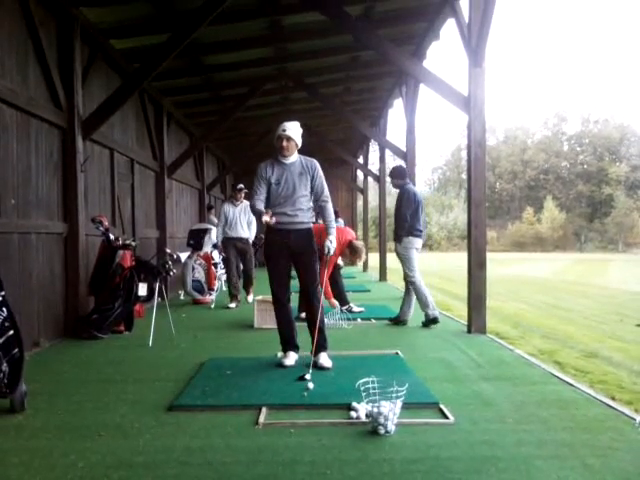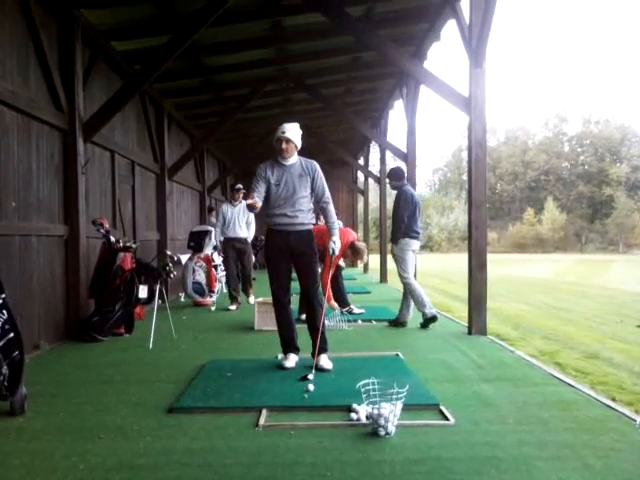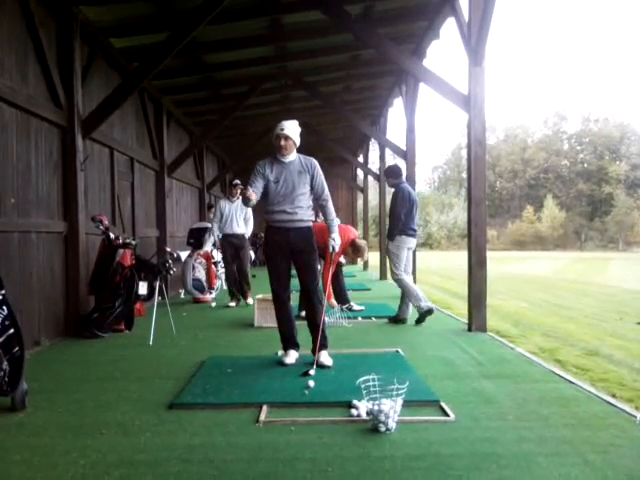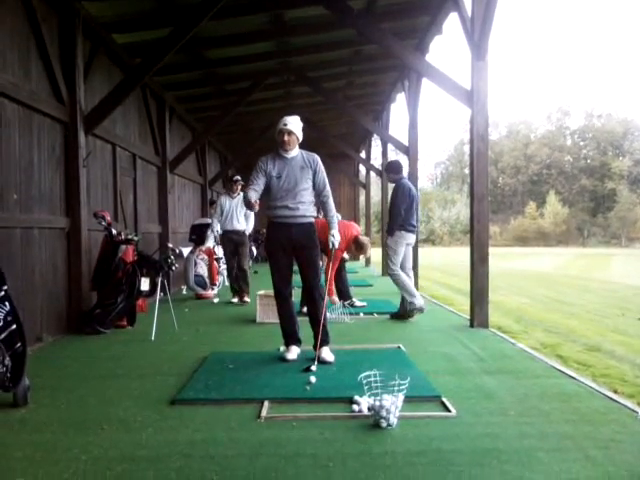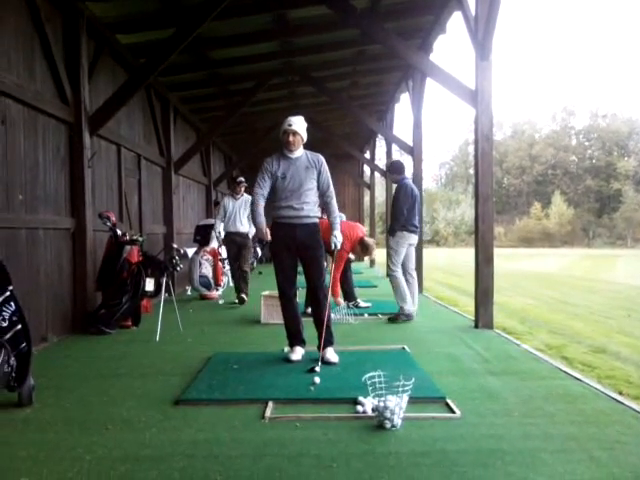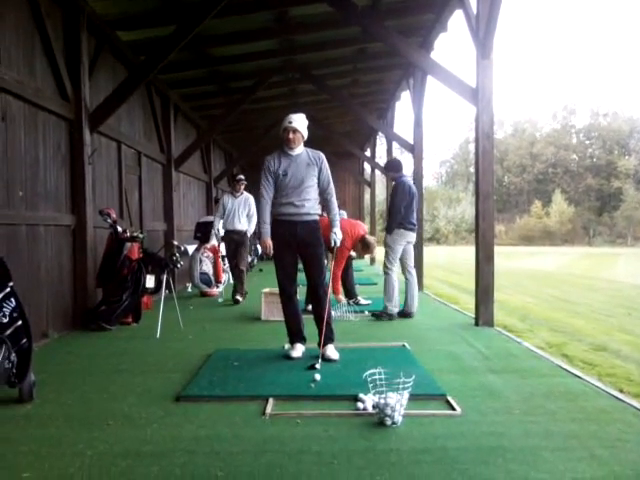
dt=0.1s
person 1, frame 1
left shoulder: (311, 166)
right shoulder: (265, 168)
left elbow: (323, 200)
right elbow: (257, 200)
left wrist: (331, 232)
right wrist: (262, 213)
left hip: (303, 235)
right hip: (275, 237)
left knee: (312, 293)
right knee: (280, 295)
left ankle: (320, 349)
right ankle: (290, 349)
person 1, frame 2
left shoulder: (311, 167)
right shoulder: (265, 170)
left elbow: (324, 201)
right elbow: (255, 196)
left wrist: (334, 233)
right wrist: (253, 203)
left hip: (303, 236)
right hip: (276, 238)
left knee: (312, 294)
right knee: (280, 297)
left ankle: (320, 351)
right ankle: (290, 350)
person 1, frame 3
left shoulder: (310, 165)
right shoulder: (264, 167)
left elbow: (323, 198)
right elbow: (252, 192)
left wrist: (333, 230)
right wrist: (248, 197)
left hip: (303, 233)
right hip: (275, 235)
left knee: (312, 291)
right knee: (280, 294)
left ankle: (320, 348)
right ankle: (290, 347)
person 1, frame 4
left shoulder: (312, 160)
right shoulder: (266, 163)
left elbow: (325, 195)
right elbow: (253, 190)
left wrist: (333, 227)
right wrist: (250, 200)
left hip: (305, 229)
right hip: (277, 230)
left knee: (314, 287)
right knee: (282, 289)
left ankle: (322, 343)
right ankle: (292, 343)
person 1, frame 5
left shoulder: (317, 161)
right shoulder: (271, 163)
left elbow: (328, 196)
right elbow: (260, 194)
left wrist: (336, 228)
right wrist: (260, 224)
left hip: (309, 229)
right hip: (281, 231)
left knee: (318, 288)
right knee: (287, 290)
left ankle: (326, 344)
right ankle: (296, 343)
person 1, frame 6
left shoulder: (317, 158)
right shoulder: (272, 161)
left elbow: (328, 193)
right elbow: (265, 198)
left wrist: (335, 225)
right wrist: (265, 233)
left hip: (310, 226)
right hip: (282, 228)
left knee: (318, 286)
right knee: (287, 287)
left ankle: (327, 341)
right ankle: (297, 340)
person 2, frame 1
left shoulder: (406, 191)
right shoulder: (412, 191)
left elbow: (404, 218)
left wrist: (398, 238)
left hip: (407, 239)
right hip: (415, 238)
left knee: (413, 277)
right knee: (410, 278)
left ankle: (431, 313)
right ankle: (403, 315)
person 2, frame 2
left shoulder: (403, 193)
right shoulder: (411, 192)
left elbow: (401, 219)
left wrist: (394, 239)
left hip: (404, 240)
right hip: (413, 240)
left knee: (406, 279)
right knee: (408, 279)
left ankle: (428, 312)
right ankle: (403, 317)
person 2, frame 3
left shoulder: (400, 190)
right shoulder: (408, 190)
left elbow: (398, 216)
left wrist: (391, 236)
left hip: (401, 237)
right hip: (410, 237)
left knee: (398, 275)
right knee: (406, 275)
left ankle: (424, 305)
right ankle: (403, 314)
person 2, frame 4
left shoulder: (401, 186)
right shoulder: (409, 186)
left elbow: (398, 212)
left wrist: (390, 231)
left hip: (400, 232)
right hip: (409, 233)
left knee: (393, 270)
right knee: (406, 271)
left ankle: (416, 302)
right ankle: (406, 308)
person 2, frame 5
left shoulder: (403, 186)
right shoulder: (411, 186)
left elbow: (400, 212)
left wrist: (392, 231)
left hip: (402, 233)
right hip: (412, 233)
left knee: (393, 271)
right knee: (409, 272)
left ankle: (406, 309)
right ankle: (409, 309)
person 2, frame 6
left shoulder: (401, 184)
right shoulder: (410, 184)
left elbow: (397, 210)
left wrist: (389, 229)
left hip: (399, 231)
right hip: (410, 231)
left knee: (390, 269)
right knee: (409, 270)
left ankle: (390, 309)
right ankle: (409, 308)
person 3, frame 1
left shoulder: (248, 206)
right shoulder: (225, 206)
left elbow: (252, 224)
right elbow: (221, 225)
left wrist: (250, 239)
right wrist: (219, 242)
left hip: (245, 241)
right hip: (230, 241)
left knee: (249, 268)
right knee: (232, 270)
left ankle: (248, 289)
right ankle: (234, 298)
person 3, frame 2
left shoulder: (246, 207)
right shoulder: (224, 207)
left elbow: (251, 224)
right elbow: (219, 225)
left wrist: (248, 239)
right wrist: (219, 242)
left hip: (243, 241)
right hip: (228, 242)
left knee: (247, 270)
right knee: (231, 272)
left ankle: (248, 291)
right ankle: (234, 300)
person 3, frame 3
left shoulder: (244, 203)
right shoulder: (222, 203)
left elbow: (249, 220)
right elbow: (216, 221)
left wrist: (246, 235)
right wrist: (217, 237)
left hip: (241, 237)
right hip: (226, 238)
left knee: (244, 267)
right knee: (230, 269)
left ankle: (246, 294)
right ankle: (234, 297)
person 3, frame 4
left shoulder: (245, 199)
right shoulder: (222, 199)
left elbow: (250, 217)
right elbow: (216, 217)
left wrist: (247, 232)
left hip: (241, 234)
right hip: (227, 235)
left knee: (242, 265)
right knee: (231, 266)
left ankle: (244, 294)
right ankle: (236, 293)
person 3, frame 5
left shoulder: (249, 200)
right shoulder: (225, 200)
left elbow: (253, 218)
right elbow: (219, 218)
left wrist: (250, 234)
left hip: (245, 236)
right hip: (230, 236)
left knee: (244, 266)
right knee: (234, 267)
left ankle: (243, 293)
right ankle: (239, 292)
person 3, frame 6
left shoulder: (249, 198)
right shoulder: (225, 198)
left elbow: (253, 217)
right elbow: (218, 216)
left wrist: (248, 233)
left hip: (242, 234)
right hip: (229, 234)
left knee: (241, 264)
right knee: (233, 265)
left ankle: (238, 293)
right ankle: (241, 291)
